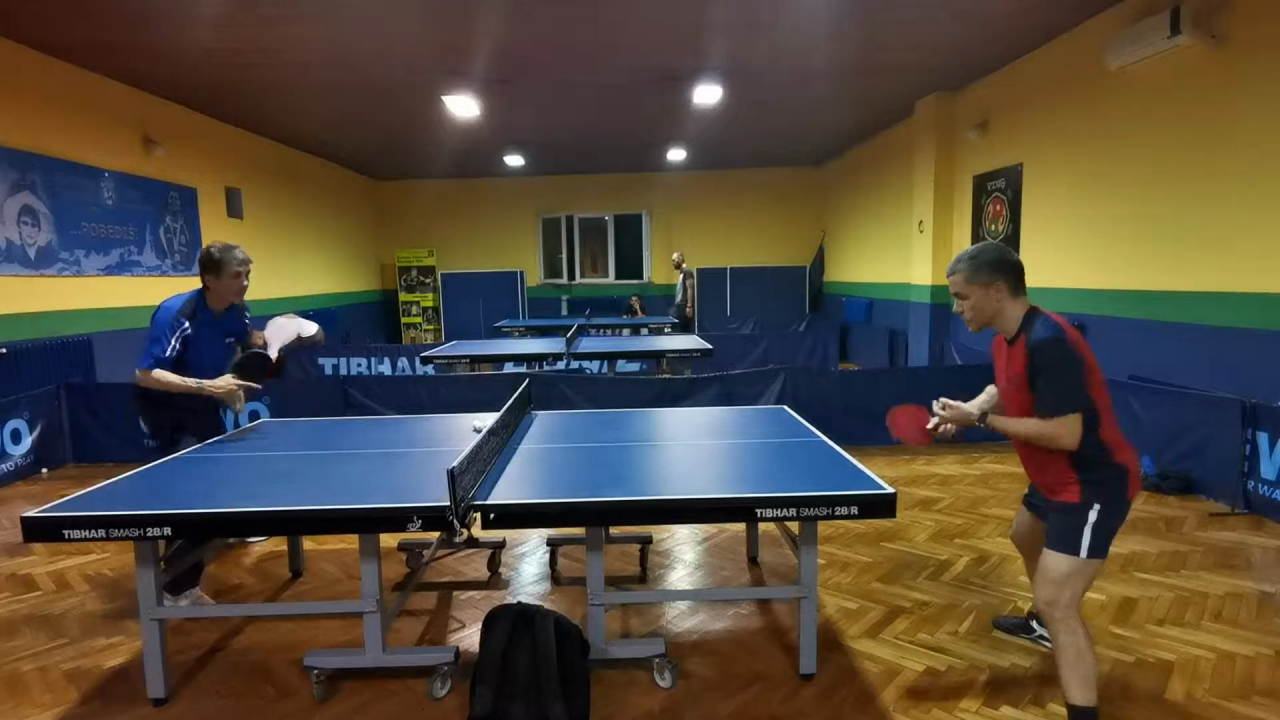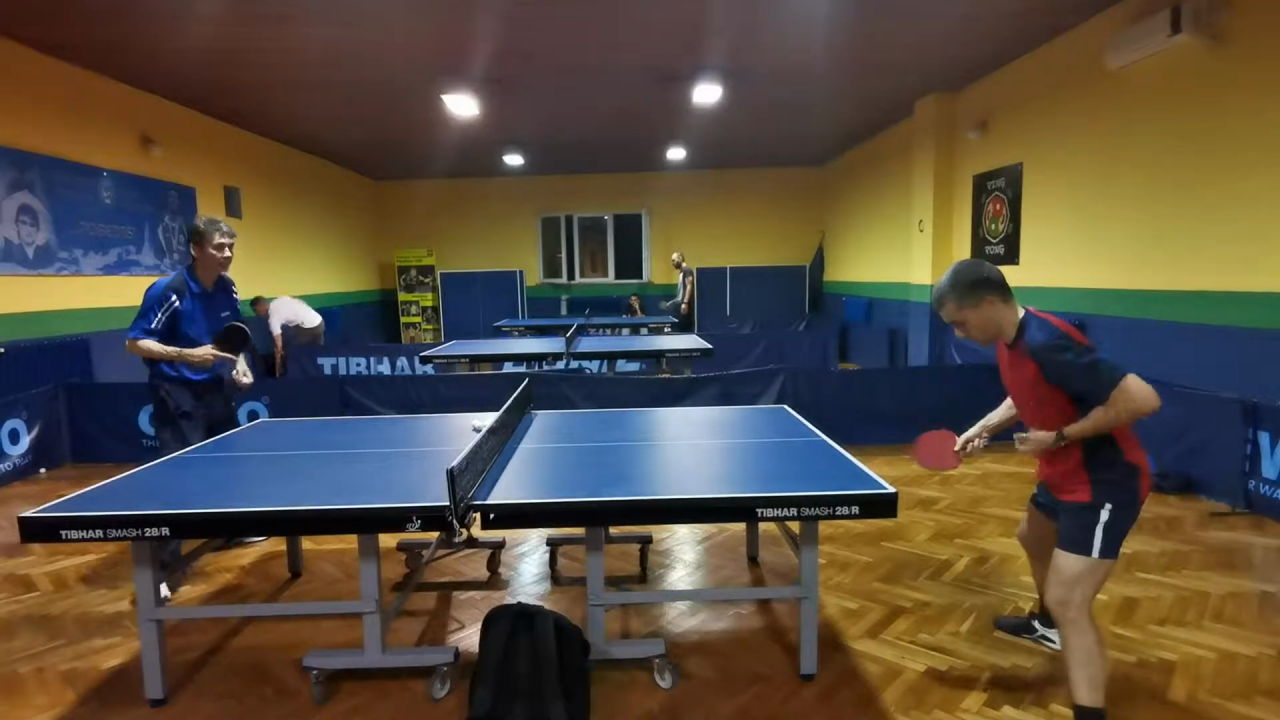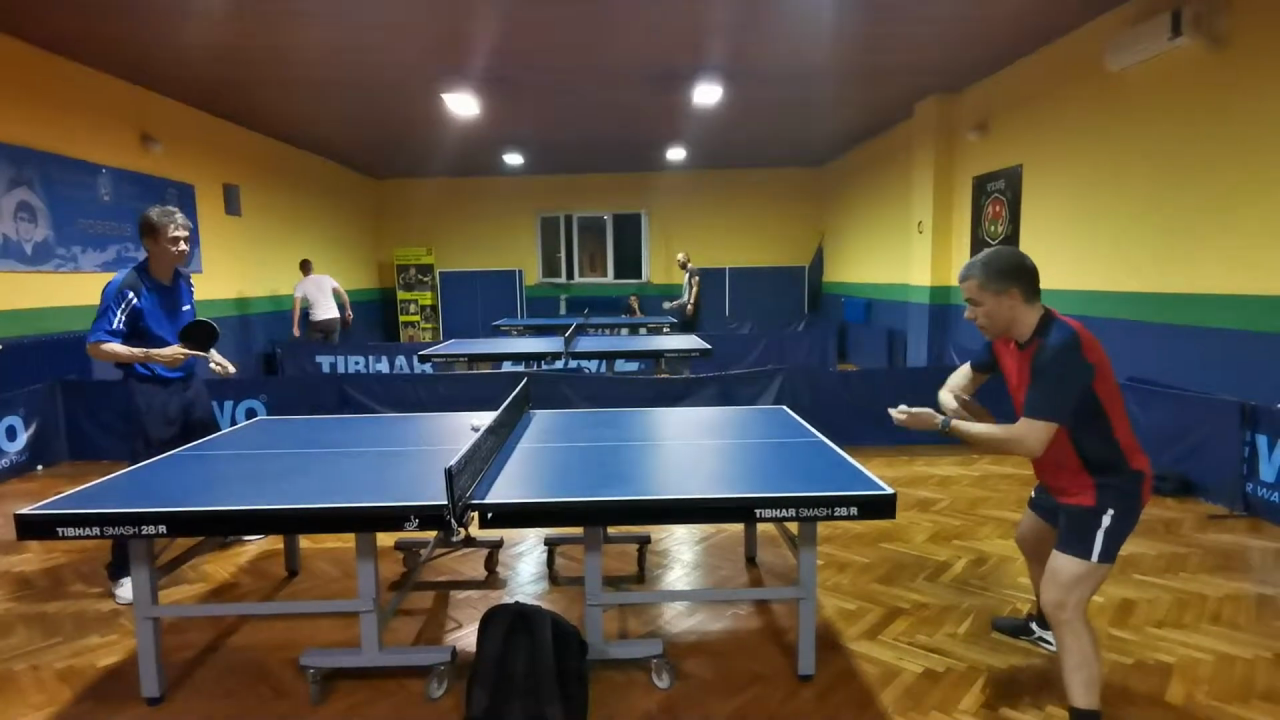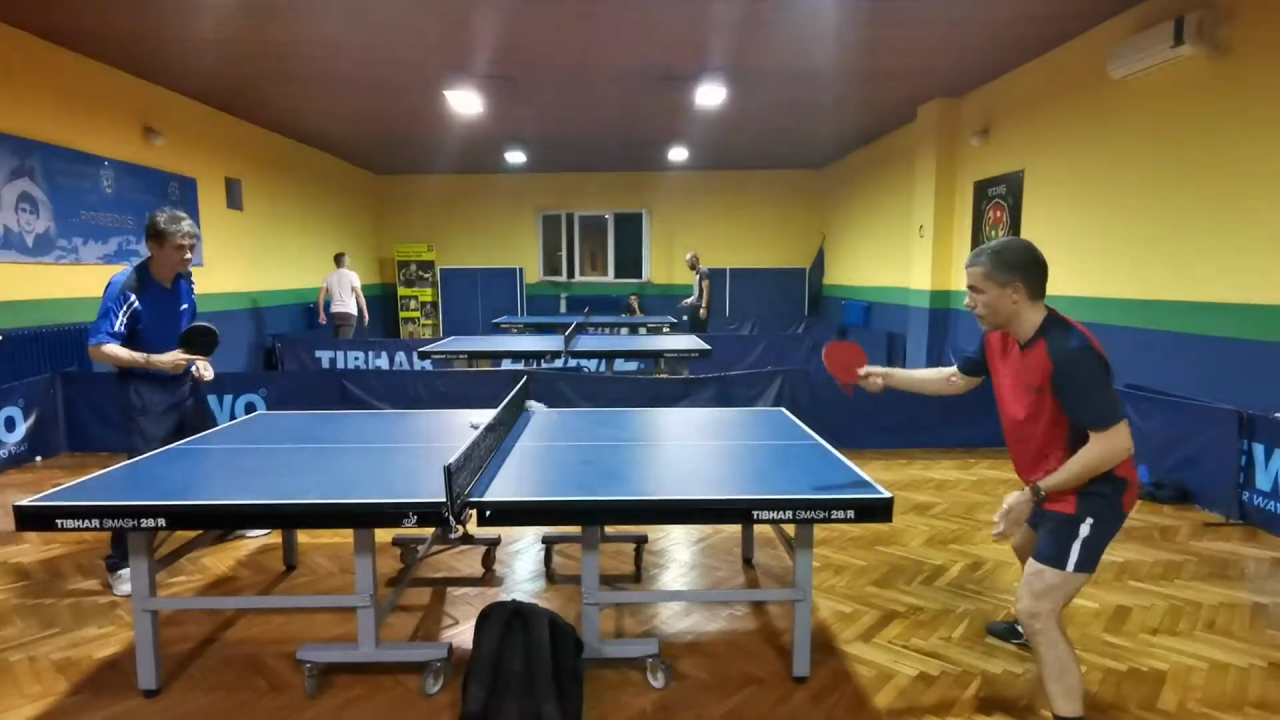
dt=0.4s
person 1, frame 1
left shoulder: (1047, 342)
right shoulder: (1006, 336)
left elbow: (1065, 435)
right elbow: (1007, 391)
left wrist: (982, 418)
right wrist: (964, 412)
left hip: (1094, 483)
right hip: (1056, 477)
left knee: (1057, 600)
right knee: (1026, 538)
right ankle: (1042, 623)
person 1, frame 2
left shoulder: (1047, 344)
right shoulder: (1011, 340)
left elbow: (1141, 400)
left wrist: (1058, 437)
right wrist: (985, 426)
left hip: (1104, 484)
right hip: (1066, 475)
left knee: (1068, 601)
right knee: (1033, 538)
right ankle: (1045, 623)
person 1, frame 3
left shoulder: (1061, 347)
right shoulder: (1007, 339)
left elbow: (1029, 440)
right elbow: (971, 372)
left wrist: (941, 426)
right wrist: (950, 395)
left hip: (1106, 488)
right hip: (1063, 477)
left knee: (1062, 602)
right knee: (1030, 541)
right ankle: (1042, 625)
person 1, frame 4
left shoulder: (1071, 353)
right shoulder: (999, 340)
left elbow: (1116, 444)
right elbow: (955, 379)
left wrist: (1033, 494)
right wrist: (887, 376)
left hip: (1091, 496)
right hip: (1050, 485)
left knee: (1036, 608)
right knee: (1027, 550)
right ankle: (1032, 628)
person 2, frame 1
left shoulder: (237, 311)
right shoulder: (176, 313)
right elbow: (145, 375)
left wrist: (235, 390)
right wrist: (207, 387)
left hip: (204, 409)
right hip: (166, 409)
right ankle: (179, 589)
person 2, frame 2
left shoulder: (227, 289)
right shoulder: (167, 290)
right elbow: (135, 342)
left wrist: (239, 364)
right wrist: (186, 355)
left hip: (215, 388)
right hip: (176, 393)
right ankle: (155, 570)
person 2, frame 3
left shoulder: (184, 282)
right shoulder: (125, 287)
right elbow: (96, 346)
left wrist: (212, 356)
right wrist: (153, 356)
left hip: (190, 385)
right hip: (151, 393)
right ankle: (123, 570)
person 2, frame 4
left shoulder: (185, 282)
right shoulder: (124, 288)
right elbow: (98, 348)
left wrist: (198, 359)
right wrist: (154, 361)
left hip: (184, 384)
right hip: (147, 391)
right ankle: (121, 564)
